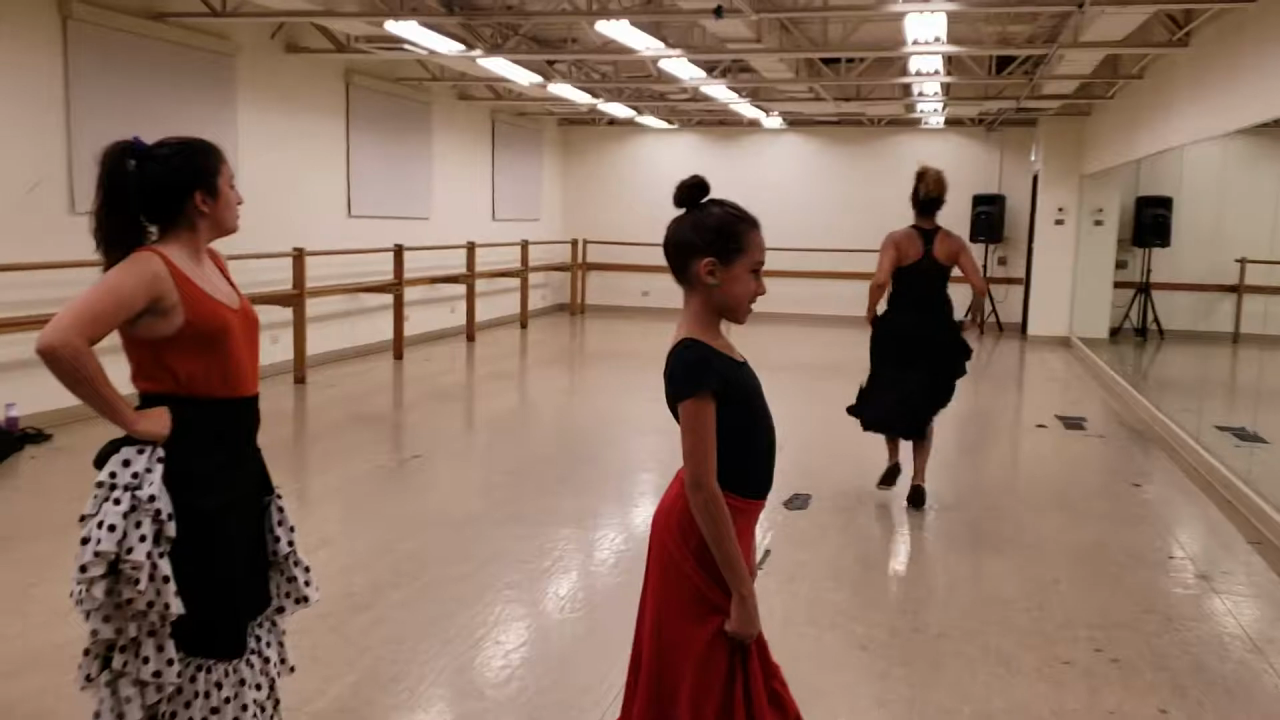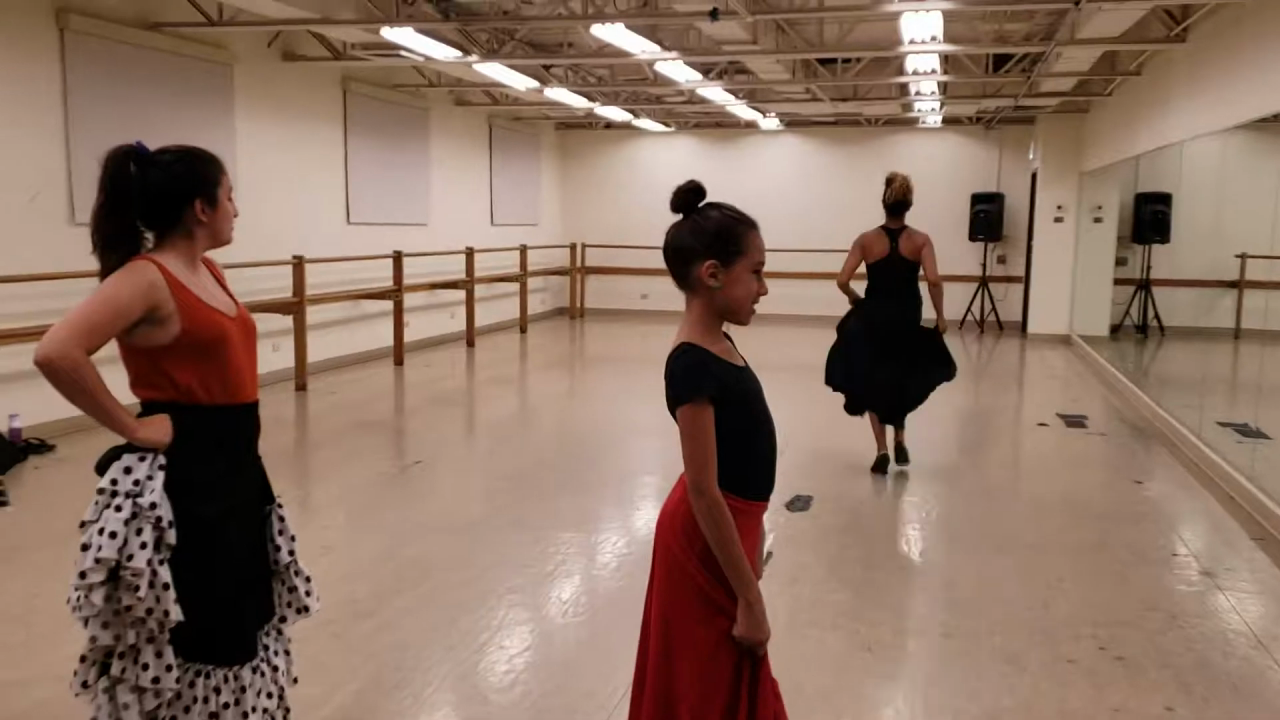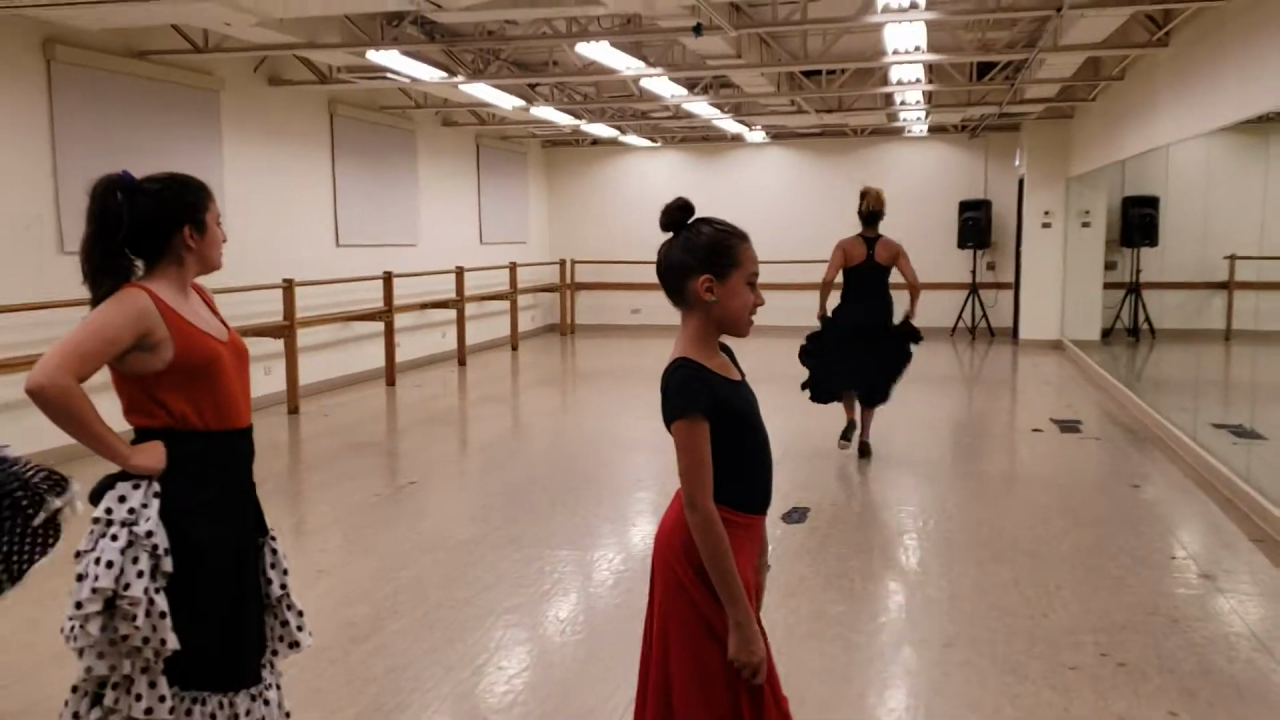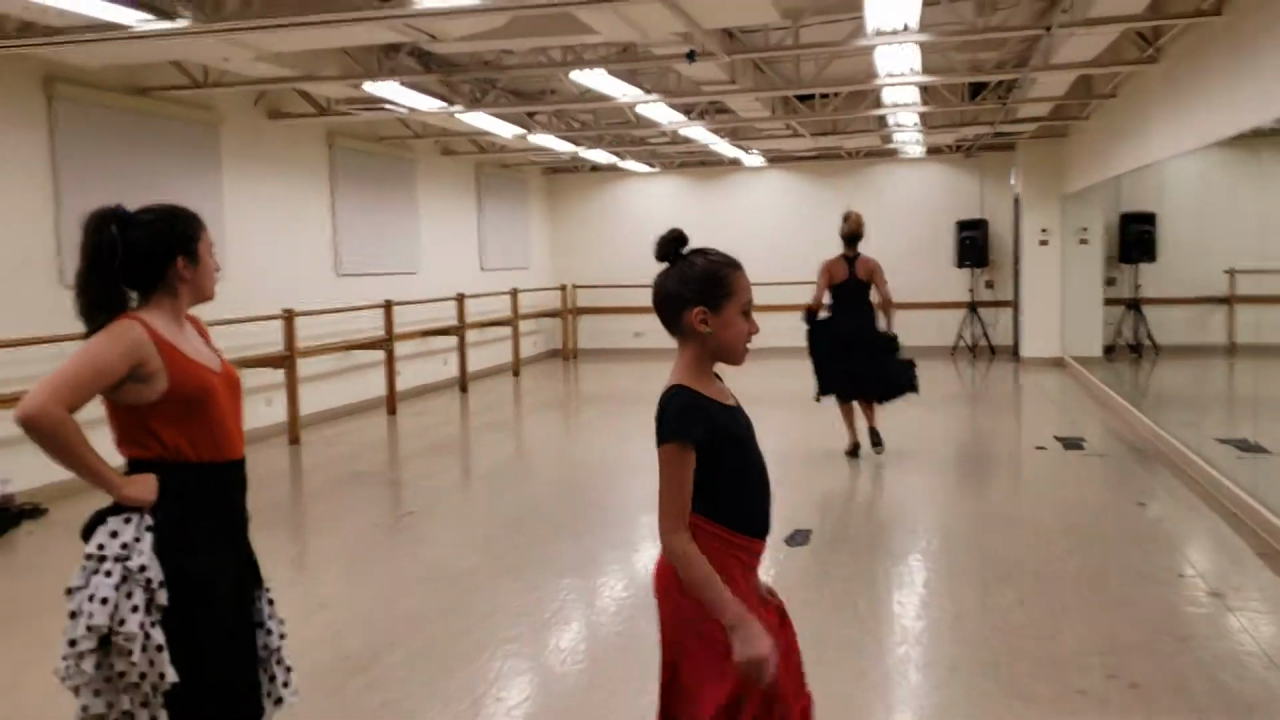
dt=0.3s
person 1, frame 1
left shoulder: (210, 262)
right shoulder: (149, 269)
right elbow: (58, 342)
right wrist: (128, 419)
left hip: (233, 457)
right hip: (181, 466)
left knee: (231, 602)
right knee: (184, 620)
person 1, frame 2
left shoulder: (207, 271)
right shoulder: (145, 279)
right elbow: (56, 353)
right wrist: (129, 427)
left hip: (233, 464)
right hip: (183, 473)
left knee: (234, 614)
right knee: (188, 630)
person 1, frame 3
left shoulder: (198, 297)
right shoulder: (136, 306)
right elbow: (47, 382)
right wrist: (124, 454)
left hip: (228, 489)
right hip: (178, 499)
left knee: (232, 640)
right knee: (185, 653)
person 1, frame 4
left shoulder: (190, 327)
right shoulder: (131, 336)
right elbow: (38, 412)
right wrist: (118, 485)
left hip: (219, 519)
right hip: (170, 527)
left knee: (225, 669)
person 2, frame 1
left shoulder: (711, 347)
right shoulder: (696, 360)
right elbow: (702, 486)
right wrist: (743, 594)
left hip: (721, 529)
right hip: (703, 538)
person 2, frame 2
left shoulder: (720, 347)
right shoulder: (693, 365)
right elbow: (703, 491)
right wrist: (749, 600)
left hip: (729, 531)
right hip: (706, 543)
person 2, frame 3
left shoulder: (722, 359)
right shoulder: (688, 379)
right elbow: (698, 508)
left wrist: (756, 558)
right wrist: (742, 622)
left hip: (728, 546)
right hip: (703, 556)
person 2, frame 4
left shoulder: (713, 387)
right shoulder: (682, 408)
right elbow: (674, 535)
left wrist: (750, 578)
right wrist: (741, 623)
left hip: (731, 577)
right hip: (704, 583)
person 3, frame 1
left shoulder: (897, 239)
right shoulder: (953, 243)
left elbow: (880, 282)
right elbow: (980, 288)
left wrist: (871, 311)
right wrist: (971, 317)
left hip: (898, 327)
right hip: (936, 331)
left knee: (888, 401)
right knee: (923, 406)
left ankle: (893, 463)
right ankle: (917, 483)
person 3, frame 2
left shoulder: (868, 238)
right shoulder: (920, 240)
left elbow: (842, 279)
right elbow: (933, 279)
left wrist: (857, 301)
right wrist: (940, 316)
left hip: (872, 320)
right hip: (908, 321)
left knee: (873, 386)
right knee: (904, 383)
left ankle: (882, 454)
right ankle: (899, 444)
person 3, frame 3
left shoulder: (845, 245)
right shoulder: (893, 248)
left elbow: (827, 280)
right elbow: (914, 284)
left wrist: (822, 309)
right wrist: (911, 311)
left hip: (848, 318)
right hip: (880, 320)
left knee: (843, 373)
right knee: (872, 378)
left ankle: (851, 420)
right ankle: (864, 440)
person 3, frame 4
left shoulder: (830, 265)
right shoulder: (872, 264)
left elbow: (817, 301)
right elbow: (886, 299)
left wrist: (815, 312)
right wrist: (888, 327)
left hip: (837, 331)
right hip: (865, 329)
left knee: (843, 385)
right knee: (869, 382)
left ankle: (854, 442)
right ankle: (872, 429)
